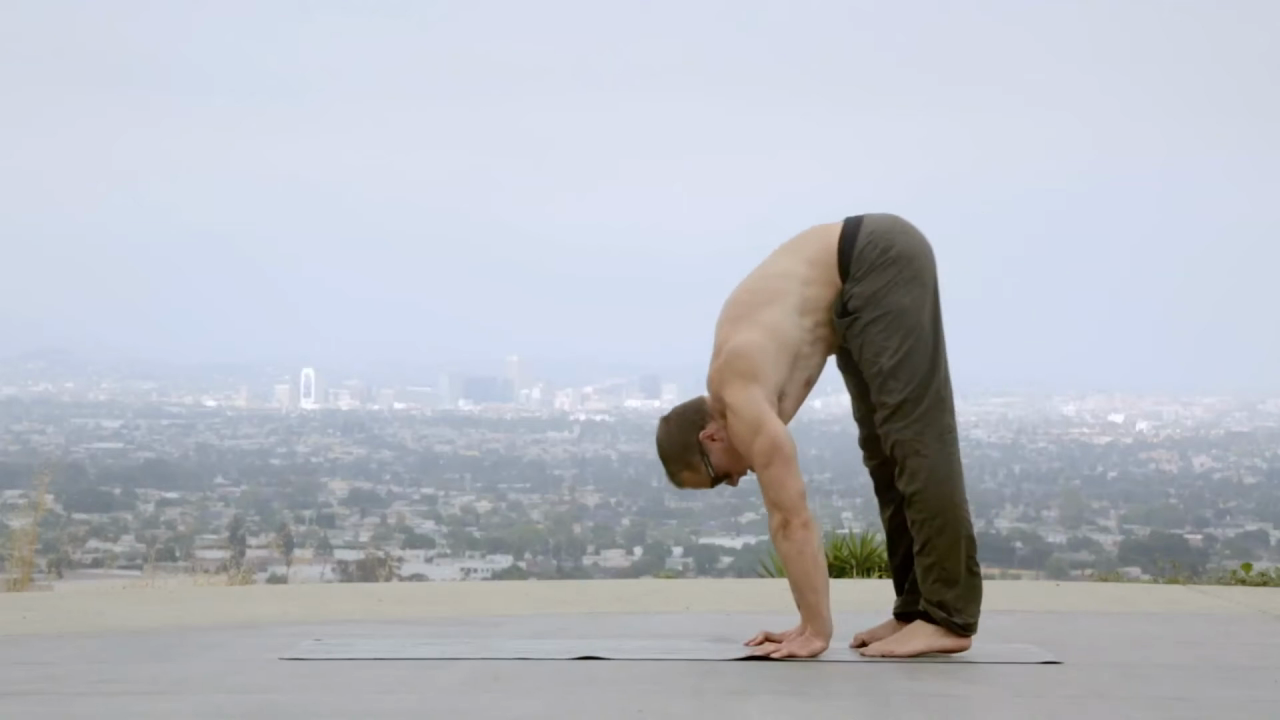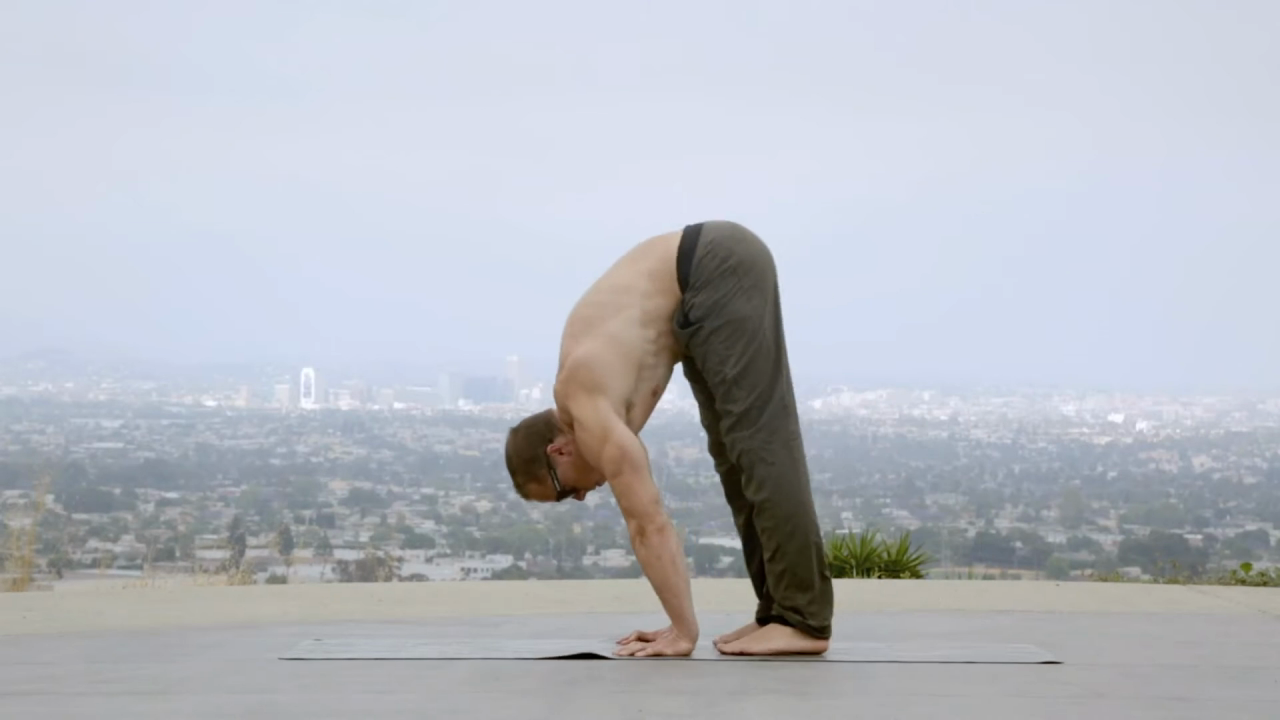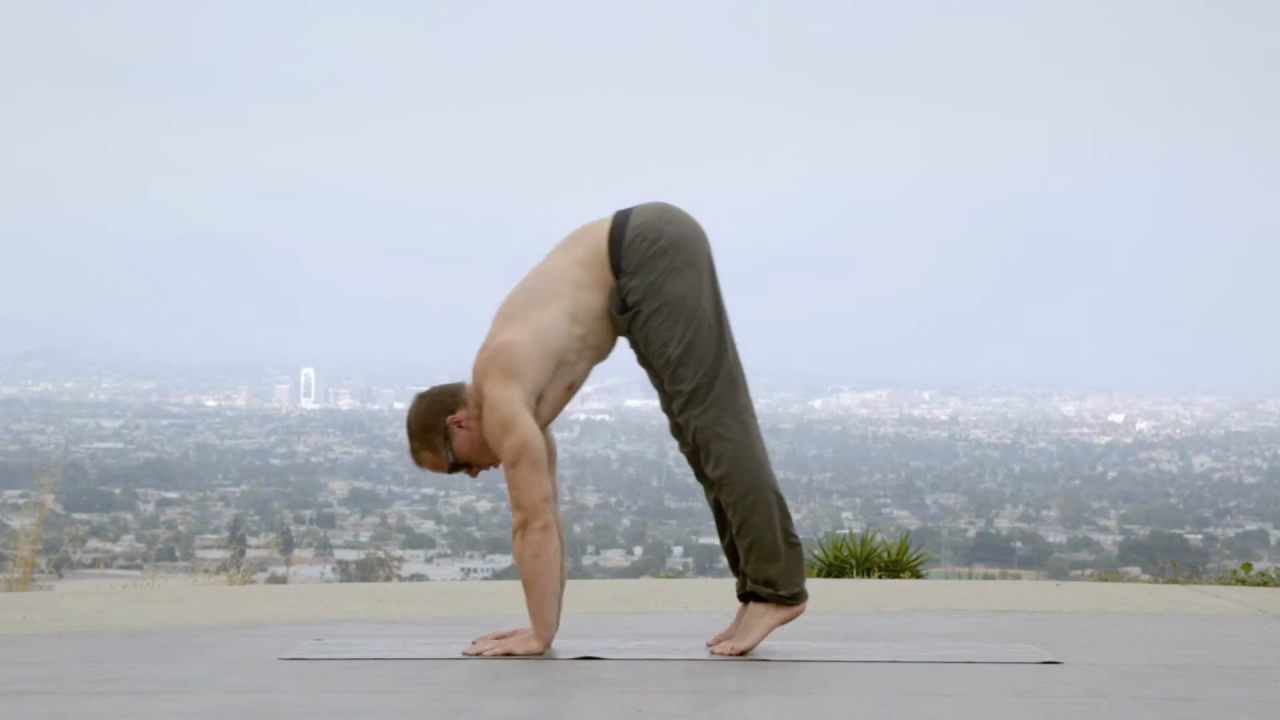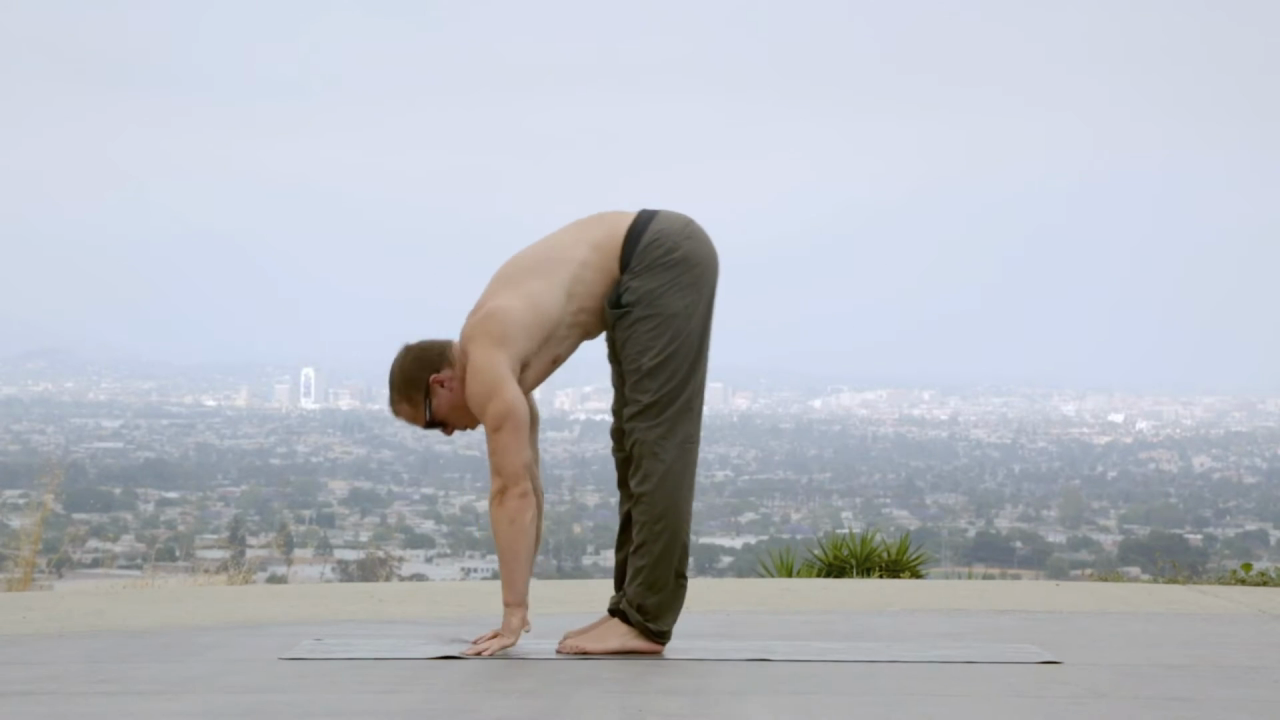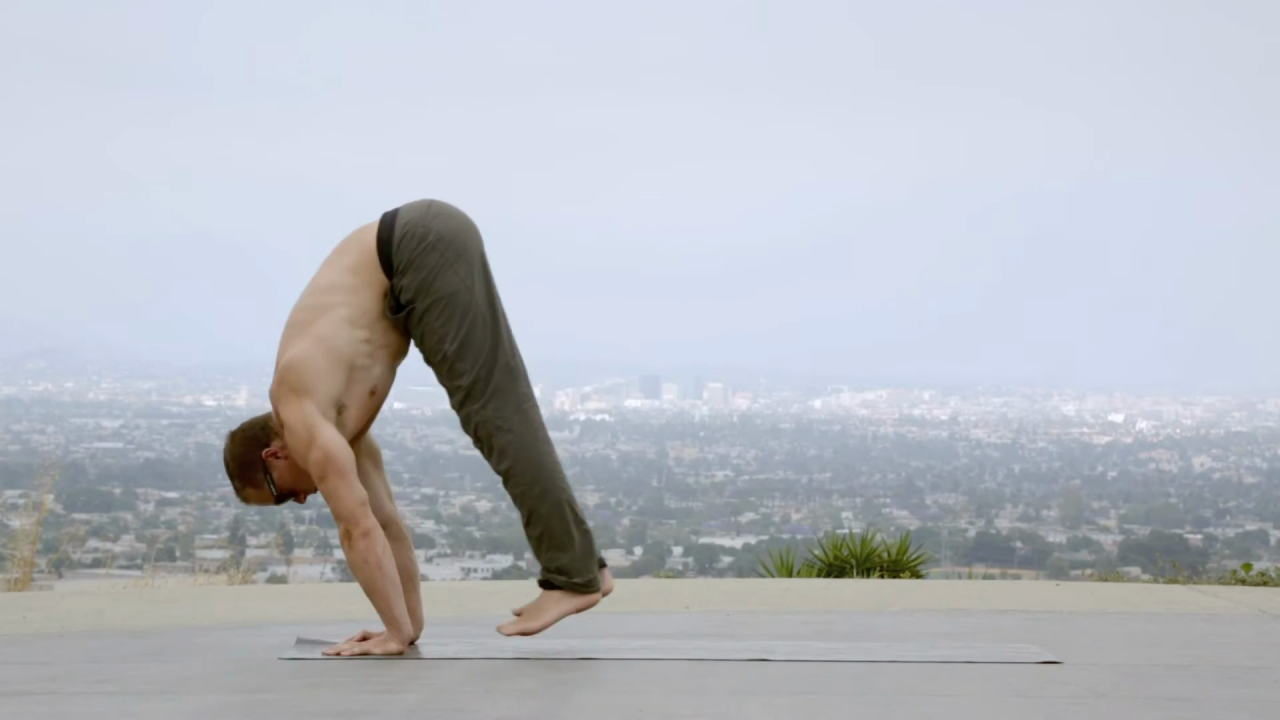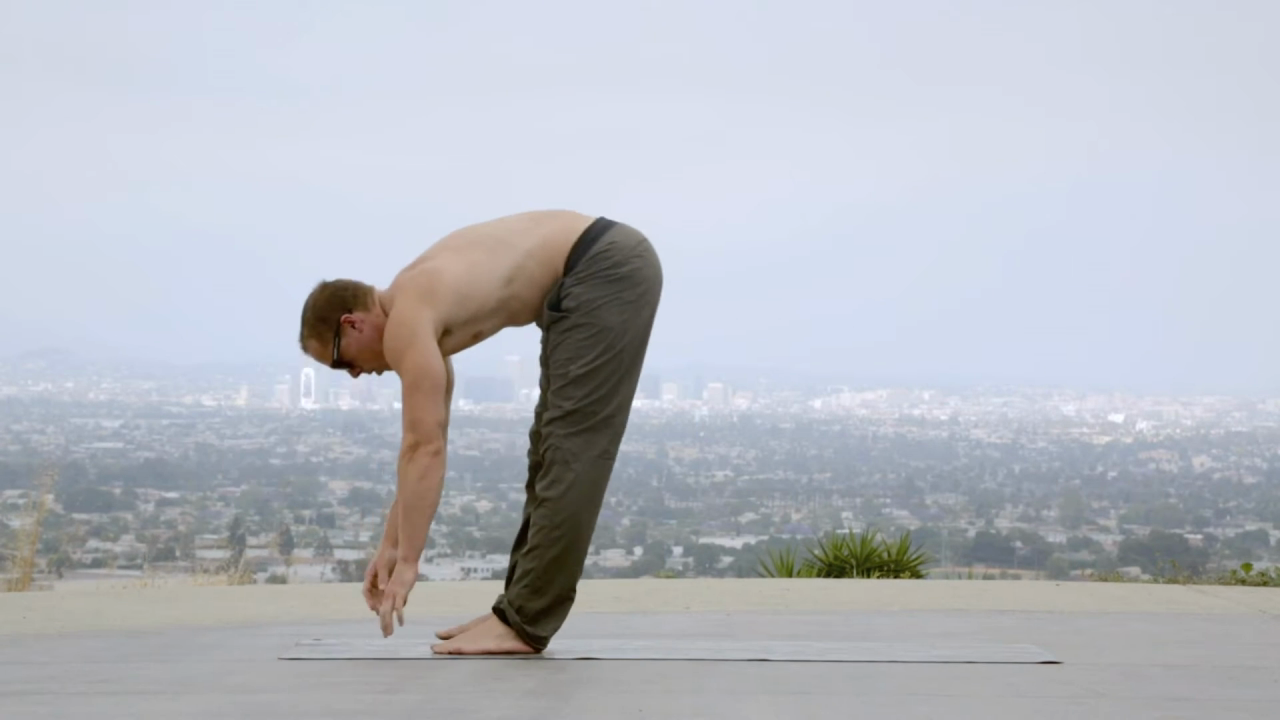
dt=0.7s
person 1, frame 1
left shoulder: (742, 407)
right shoulder: (739, 396)
left elbow: (793, 521)
right elbow: (790, 518)
left wrist: (816, 631)
right wrist: (811, 623)
left hip: (880, 257)
right hip: (867, 266)
left knee: (915, 439)
right knee: (885, 446)
left ankle: (947, 616)
right ankle: (919, 609)
person 1, frame 2
left shoulder: (589, 420)
right shoulder: (611, 411)
left elbow: (652, 528)
right elbow: (650, 525)
left wrist: (685, 632)
right wrist: (677, 625)
left hip: (721, 266)
right hip: (719, 272)
left knee: (761, 447)
right knee: (737, 450)
left ankle: (802, 619)
right ankle: (782, 613)
person 1, frame 3
left shoulder: (499, 404)
right shoulder: (522, 406)
left elbow: (535, 523)
right elbow: (544, 519)
left wrist: (540, 634)
right wrist: (544, 623)
left hip: (655, 248)
right hip: (656, 250)
left knee: (711, 423)
right knee: (701, 427)
left ankle: (774, 587)
right ankle: (762, 587)
person 1, frame 4
left shoulder: (485, 367)
right shoulder: (498, 361)
left elbow: (512, 491)
right elbow: (525, 487)
left wrist: (515, 611)
right wrist: (515, 604)
left hip: (663, 257)
right hip: (663, 259)
left knee: (657, 442)
right knee: (640, 442)
left ankle: (644, 619)
right ankle: (634, 609)
person 1, frame 5
left shoulder: (299, 421)
right shoulder: (334, 419)
left elbow: (359, 531)
right elbow: (384, 522)
left wrist: (397, 632)
right wrist: (410, 622)
left hip: (427, 242)
right hip: (432, 243)
left knee: (493, 412)
right knee: (496, 414)
left ankle: (572, 576)
right ankle: (577, 569)
person 1, frame 6
left shoulder: (405, 320)
right shoulder: (417, 312)
left elbow: (424, 448)
right elbow: (428, 446)
left wrist: (405, 559)
right wrist: (390, 545)
left hip: (607, 269)
right hip: (607, 267)
left knee: (572, 450)
right knee: (558, 449)
left ankle: (523, 619)
right ankle: (521, 612)
